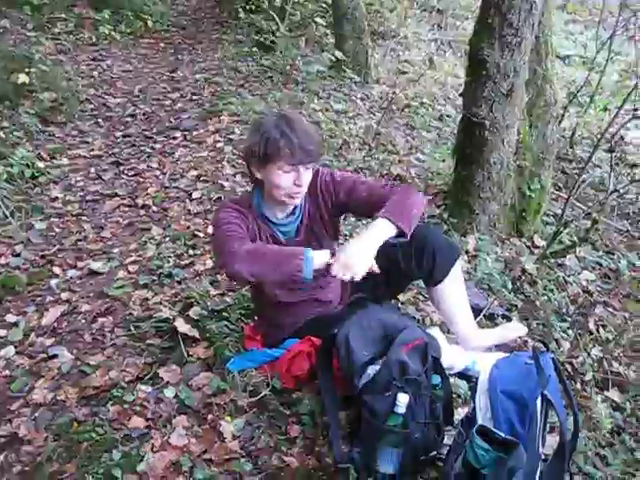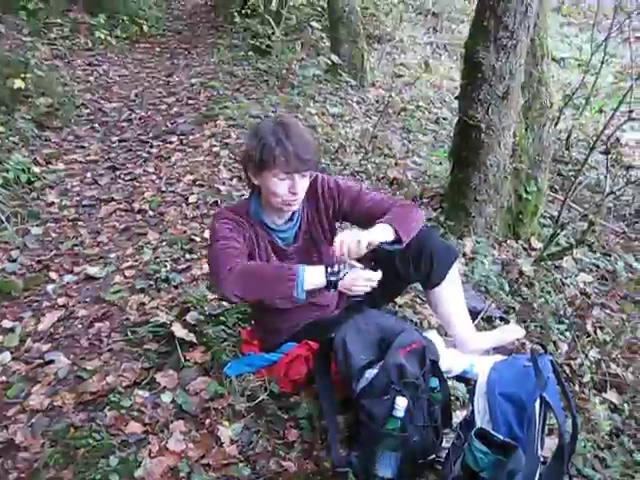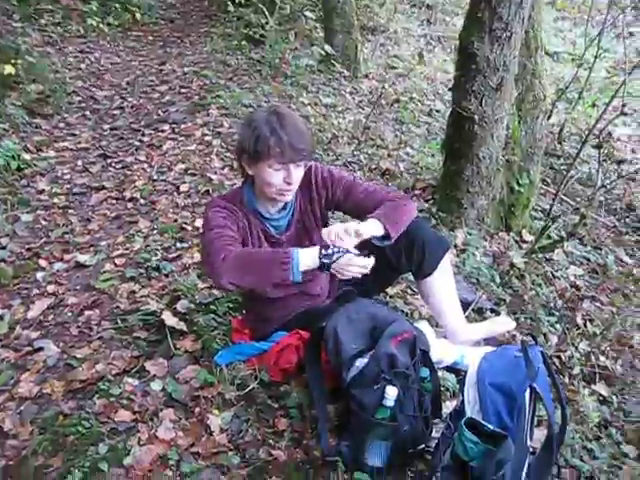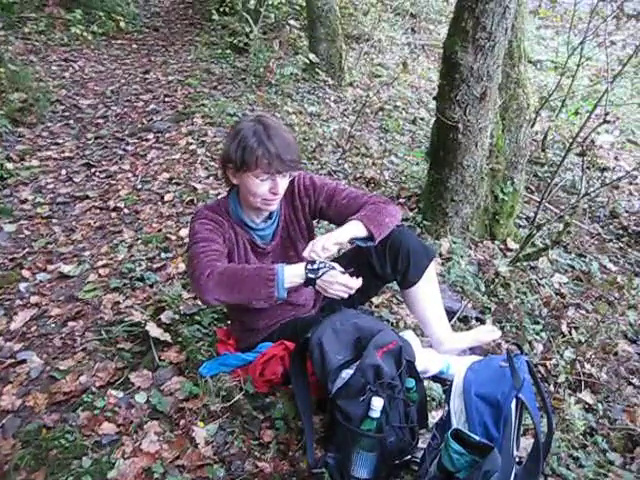
dt=0.3s
person 1, frame 1
left shoulder: (323, 186)
right shoulder: (235, 215)
left elbow: (409, 197)
right elbow: (238, 261)
left wrist: (370, 238)
right wrist: (331, 257)
left hip: (344, 292)
right hip: (297, 327)
left knee: (427, 240)
left ankle: (468, 338)
person 1, frame 2
left shoulder: (323, 191)
right shoulder: (232, 223)
left elbow: (408, 213)
right elbow: (229, 279)
left wrist: (369, 235)
right wrist: (329, 275)
left hip: (342, 297)
right hip: (295, 332)
left knee: (425, 242)
left ankle: (465, 341)
person 1, frame 3
left shoulder: (316, 179)
right shoulder: (226, 211)
left elbow: (402, 205)
right elbow: (222, 268)
left wrist: (360, 229)
right wrist: (321, 256)
left hip: (333, 285)
right hip: (285, 321)
left knee: (417, 233)
left ankle: (457, 332)
person 1, frame 4
left shoulder: (300, 189)
right shoulder: (211, 222)
left elbow: (386, 209)
right elbow: (208, 283)
left wrist: (338, 235)
right wrist: (306, 272)
left hip: (317, 297)
right hip: (271, 332)
left knee: (400, 241)
left ankle: (442, 341)
